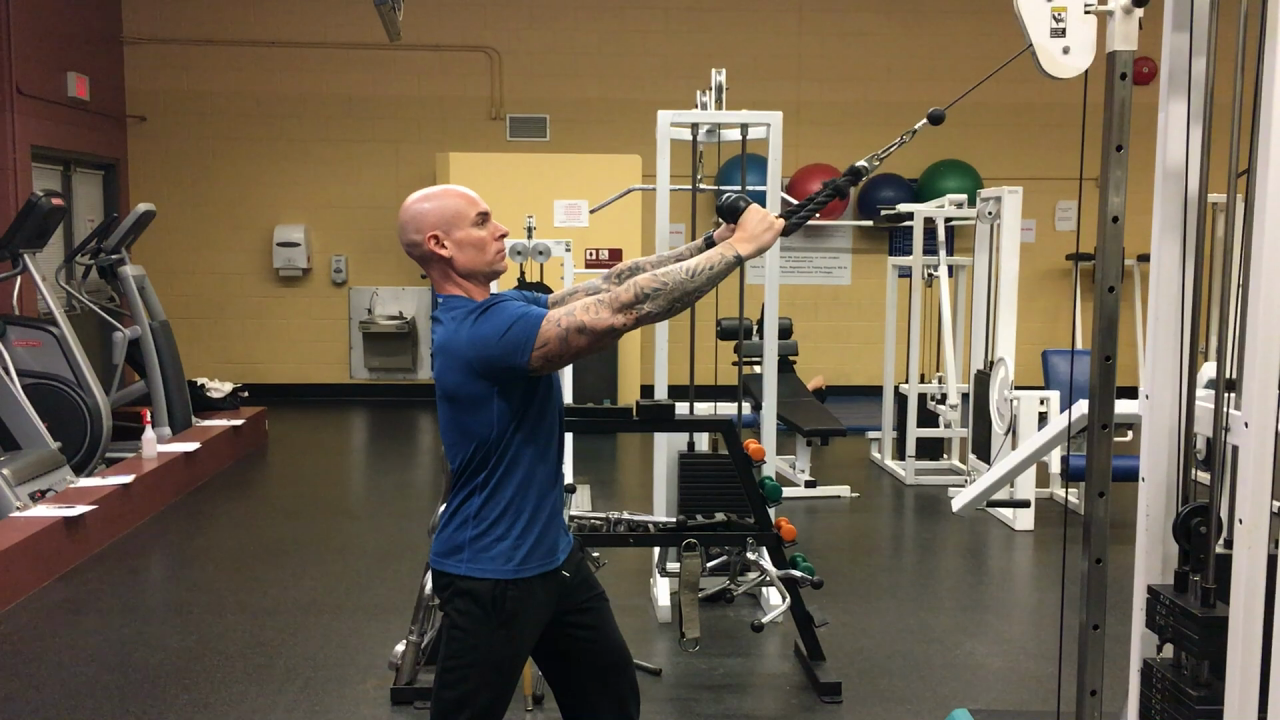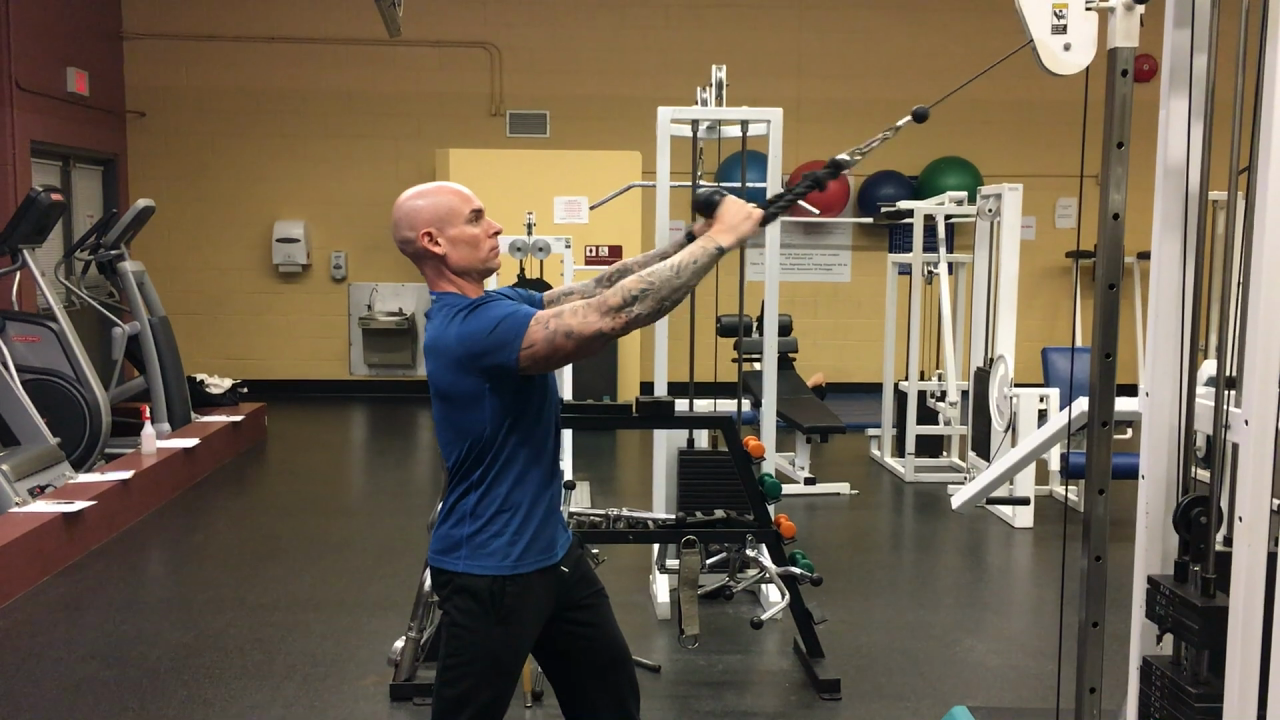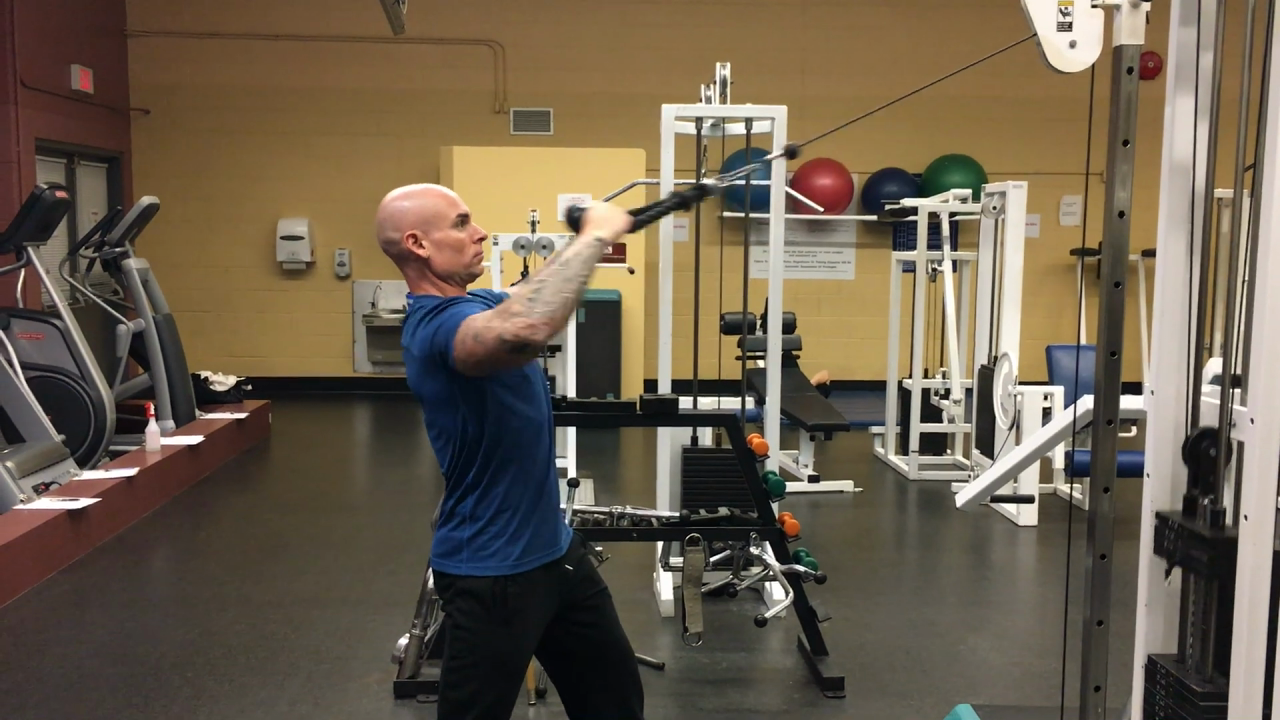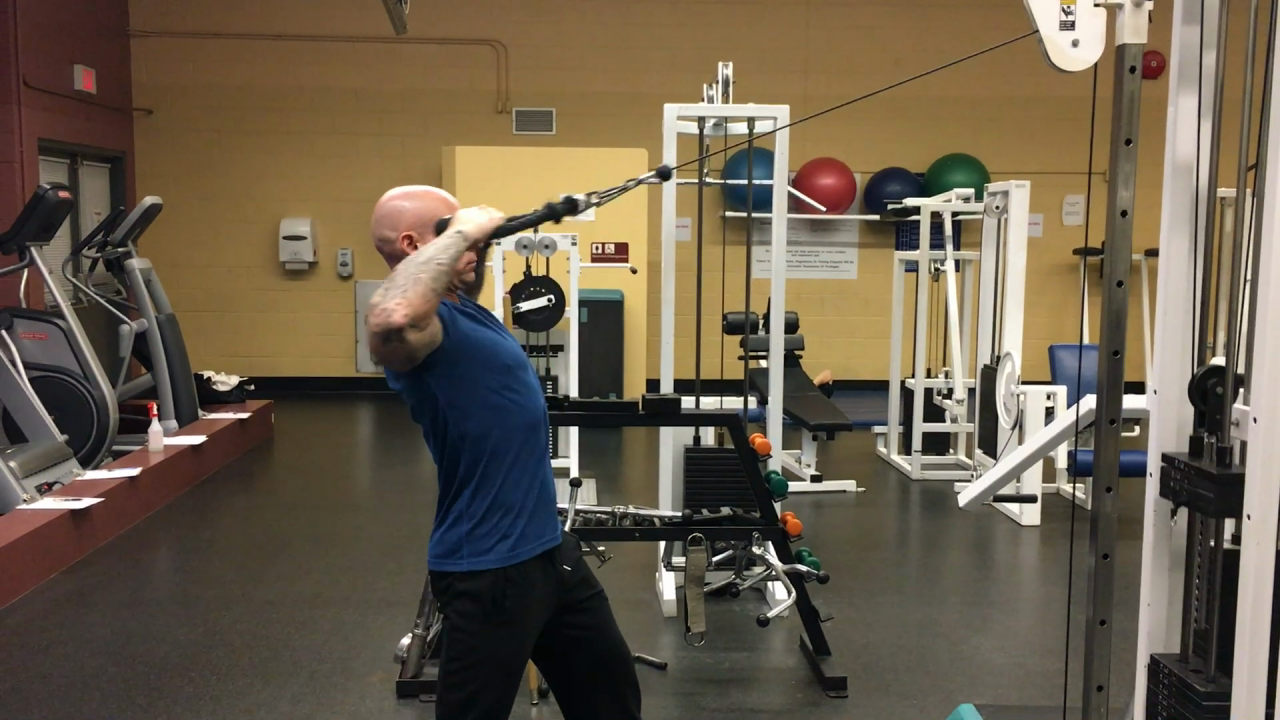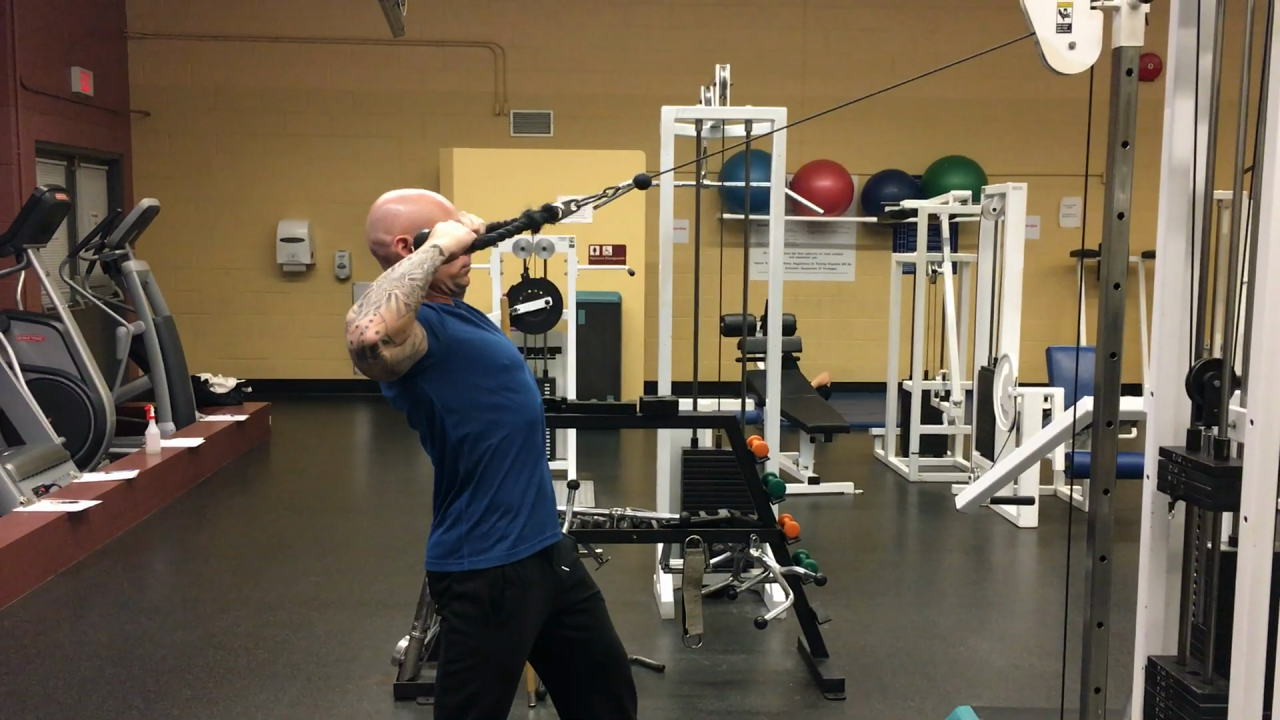
dt=0.3s
person 1, frame 1
left shoulder: (490, 310)
right shoulder: (481, 330)
left elbow: (605, 287)
right elbow: (620, 311)
left wrist: (711, 242)
right wrist: (738, 249)
left hip: (550, 554)
right hip: (491, 574)
person 1, frame 2
left shoulder: (497, 303)
right shoulder: (470, 329)
left elbow: (598, 289)
right elbow: (611, 318)
left wrist: (693, 237)
right wrist: (718, 239)
left hip: (549, 549)
right hip: (490, 570)
person 1, frame 3
left shoulder: (470, 303)
right shoulder: (438, 326)
left elbow: (531, 300)
right elbow: (529, 327)
left wrist: (587, 236)
right wrist: (595, 237)
left hip: (555, 546)
right hip: (491, 570)
person 1, frame 4
left shoulder: (454, 311)
right shoulder: (422, 326)
right elbow: (390, 316)
left wrist: (477, 237)
right wrist: (457, 233)
left hip: (547, 546)
right hip: (489, 567)
person 1, frame 5
left shoulder: (450, 313)
right shoulder: (414, 330)
right elbow: (367, 334)
left wrist: (463, 238)
right wrist: (437, 246)
left hip: (545, 547)
right hip: (487, 567)
